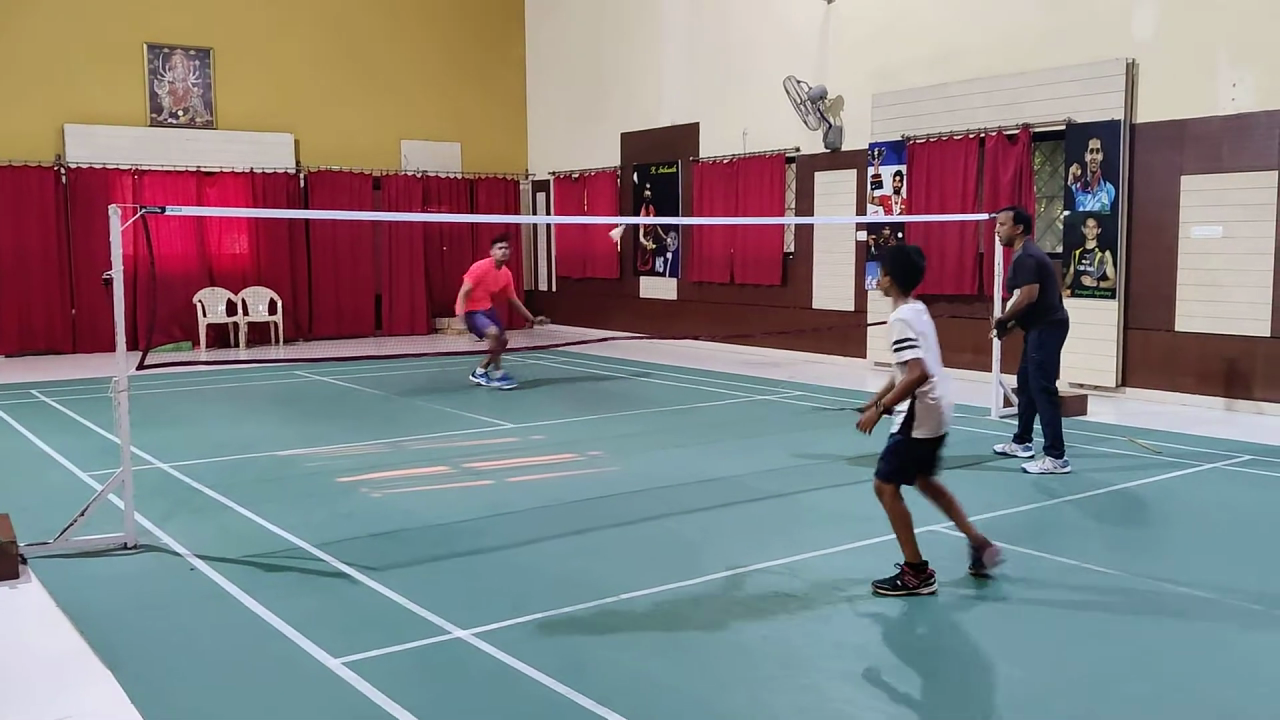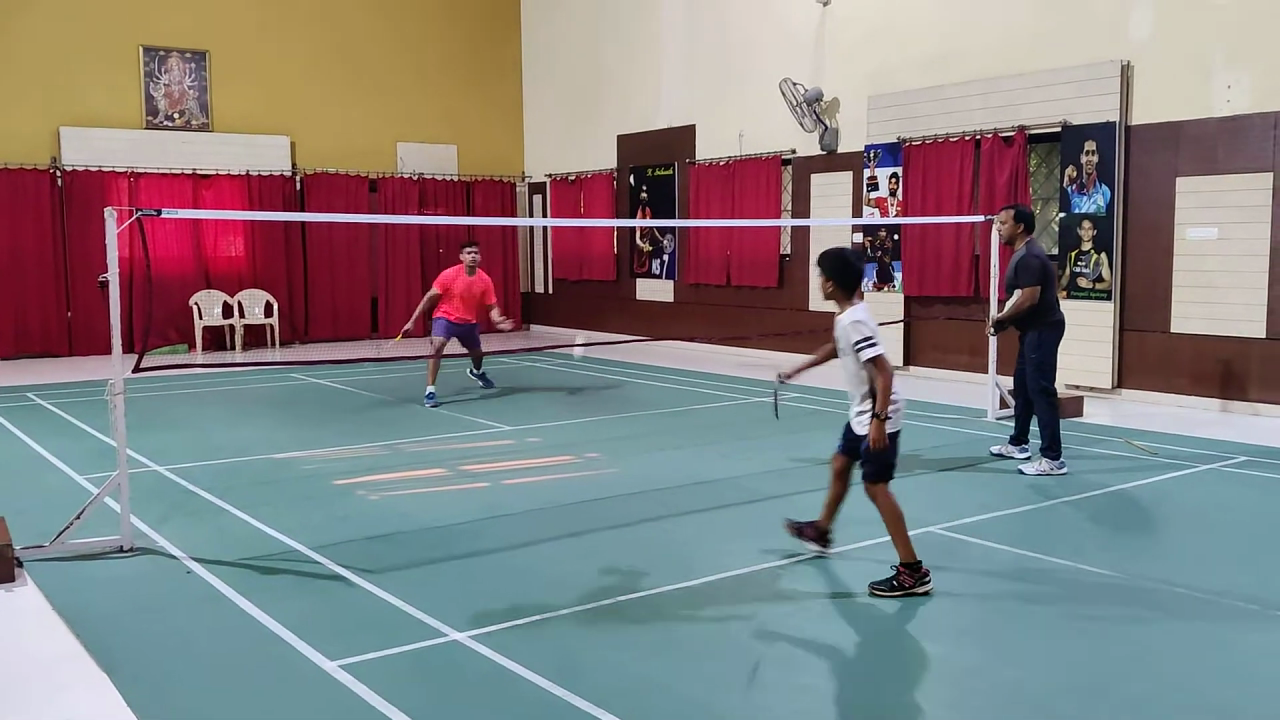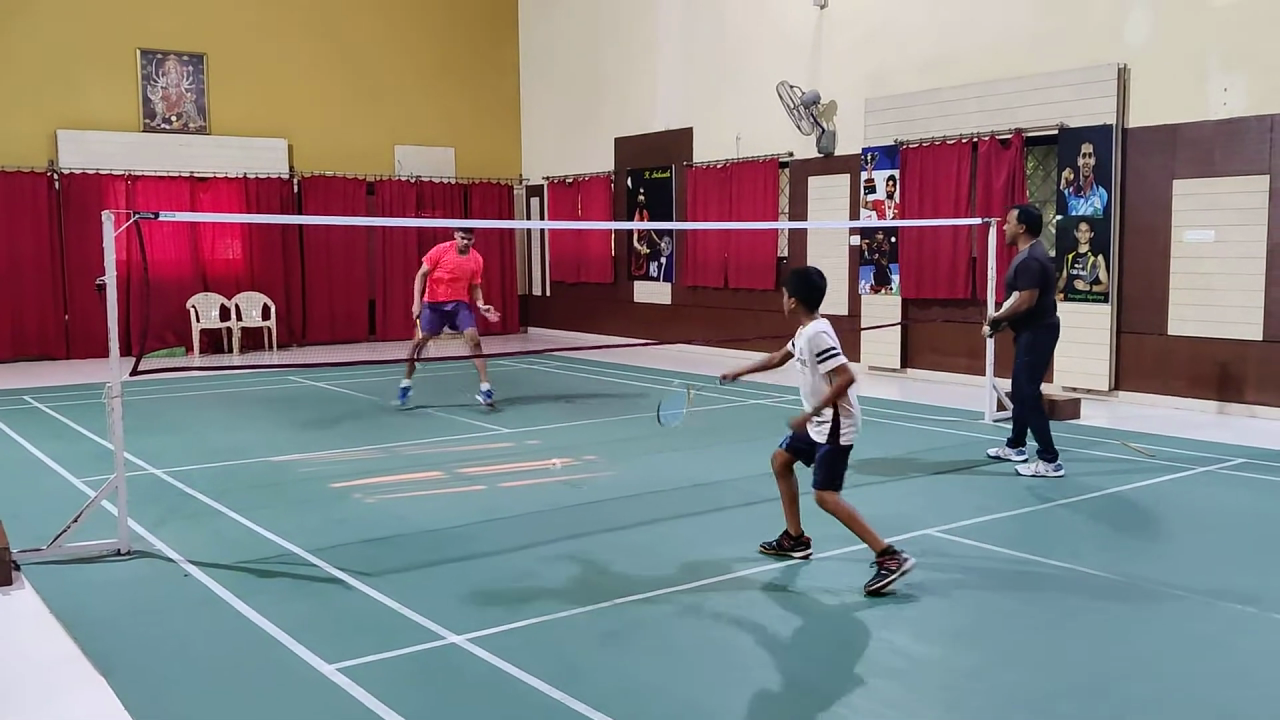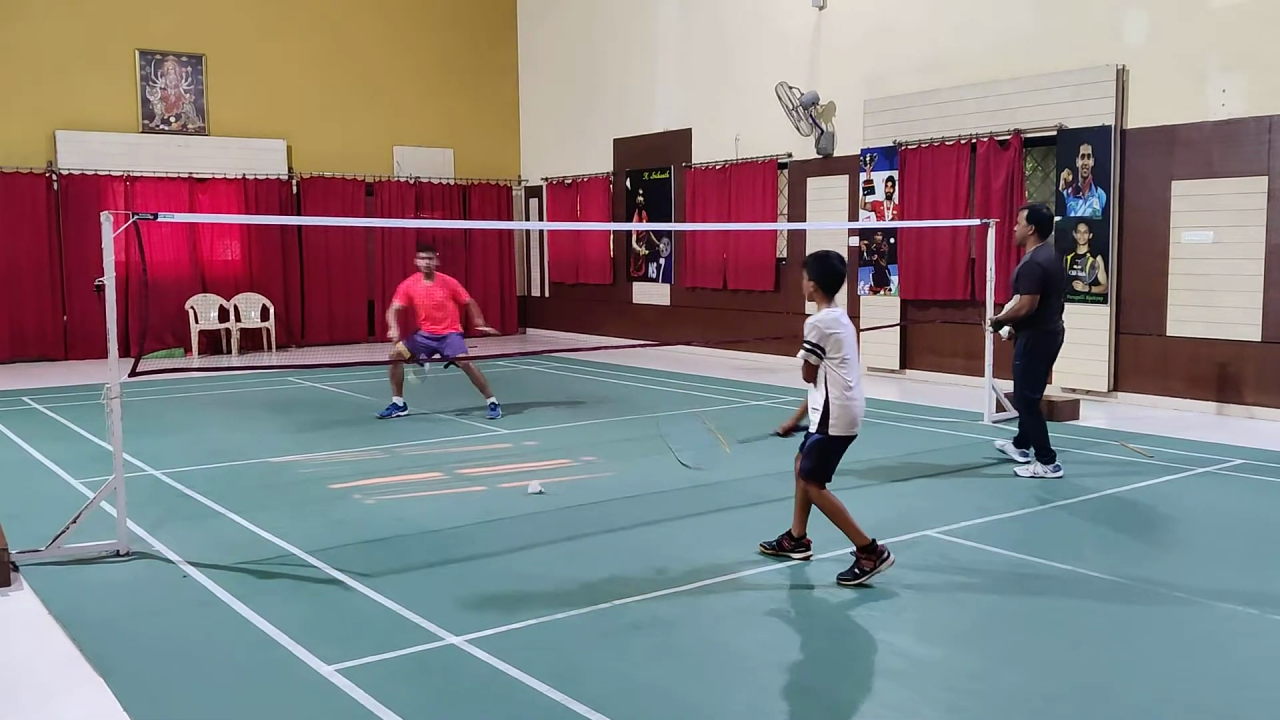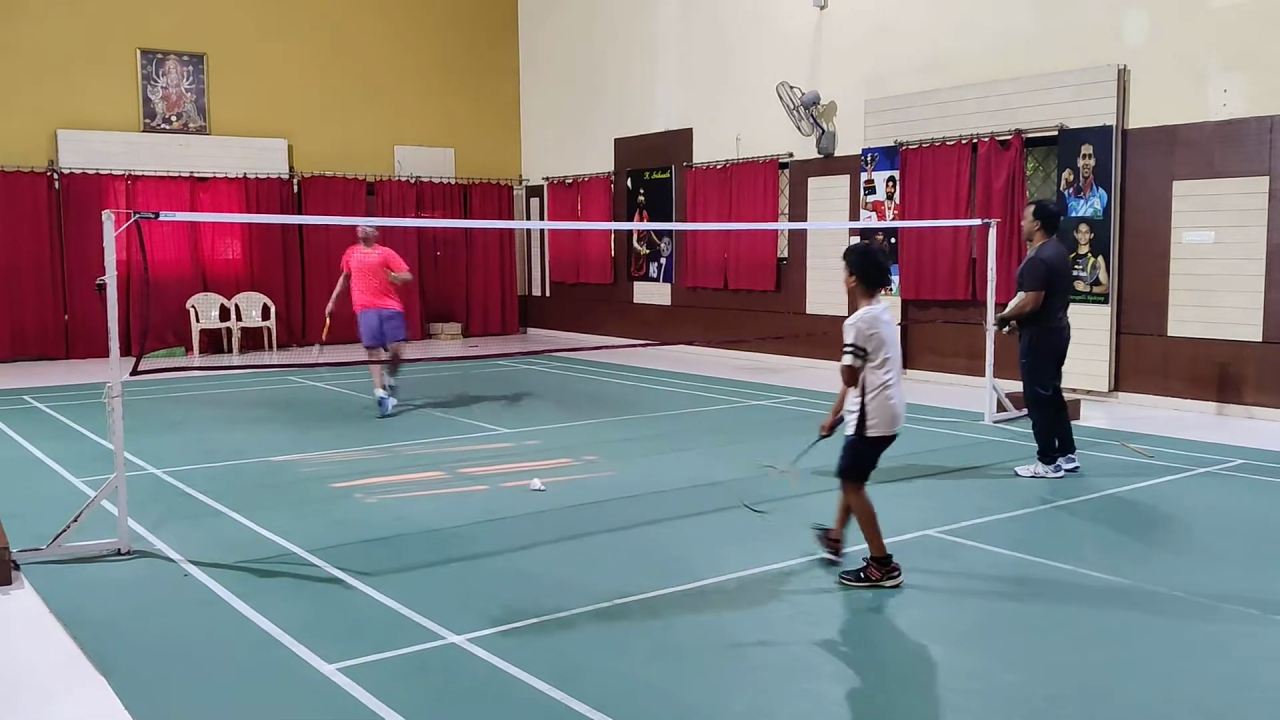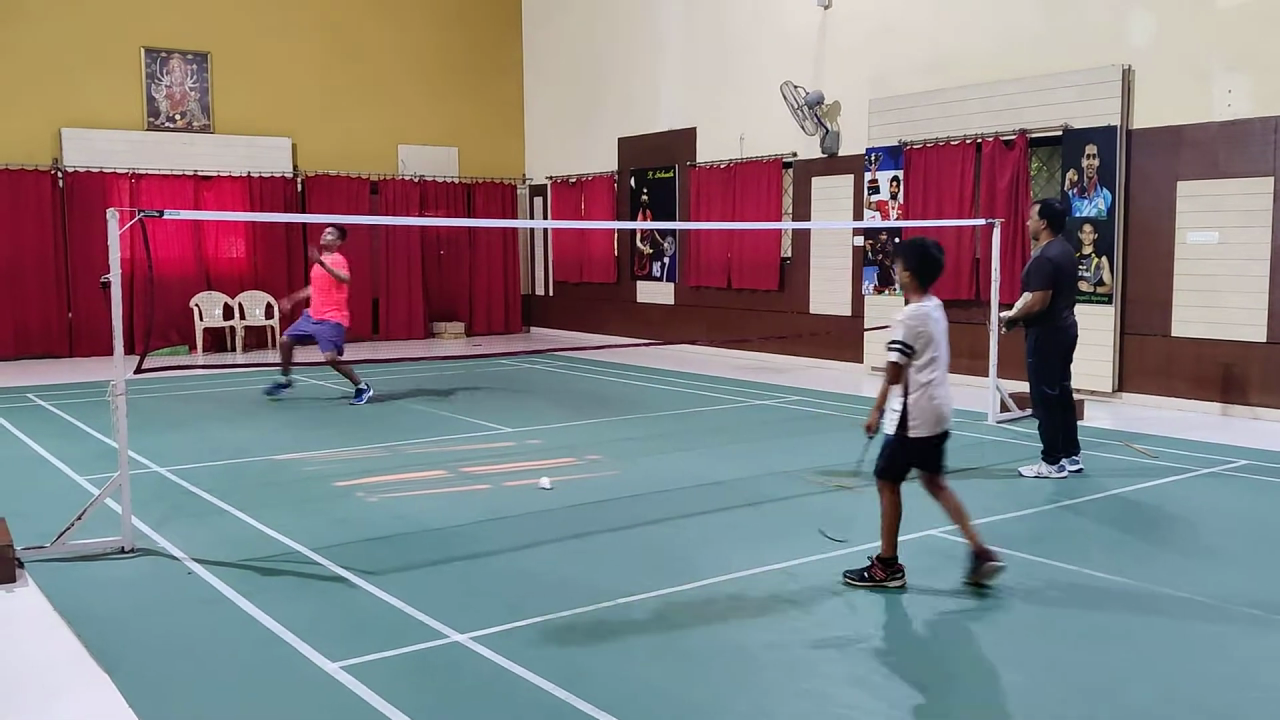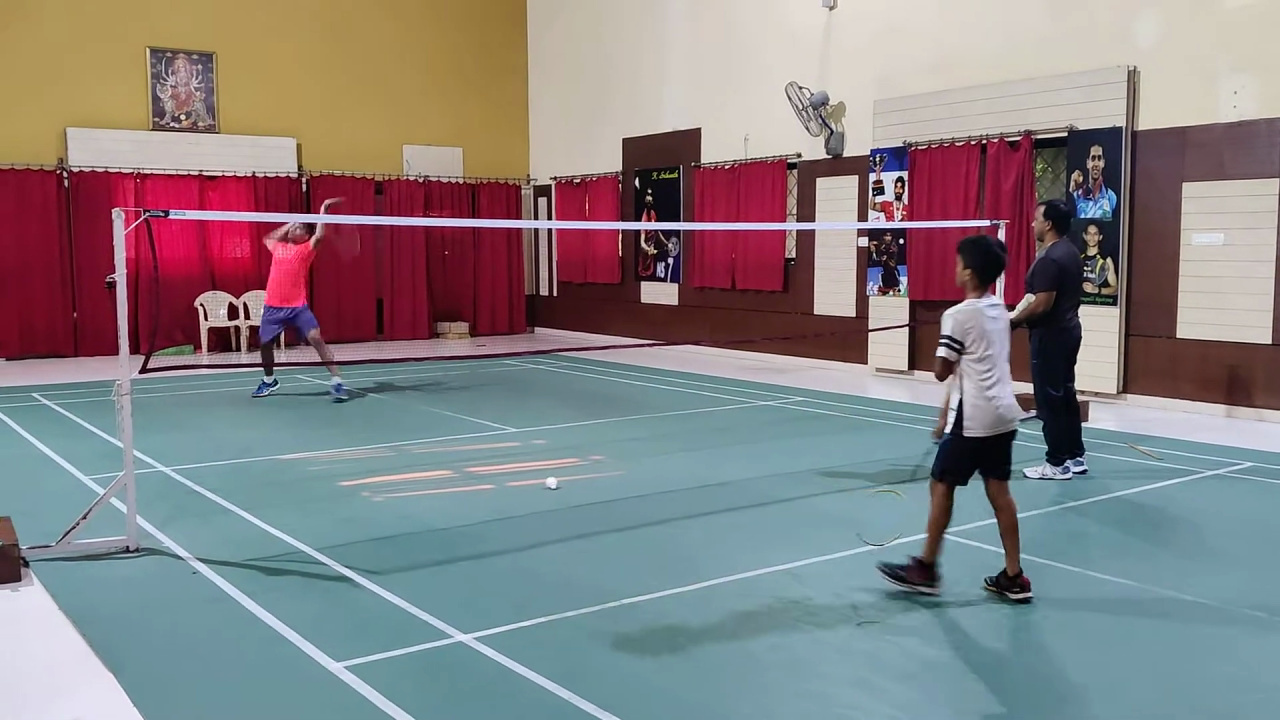
dt=0.3s
person 1, frame 1
left shoulder: (902, 320)
right shoulder: (917, 311)
left elbow: (916, 374)
left wrist: (877, 408)
right wrist: (881, 398)
left hip: (921, 416)
right hip: (931, 413)
left knee: (885, 486)
right knee: (925, 481)
left ankle: (916, 571)
right ankle: (980, 546)
person 1, frame 2
left shoulder: (853, 321)
right shoulder: (851, 314)
left elbow: (884, 370)
right elbow: (836, 349)
left wrist: (878, 418)
right wrist: (798, 370)
left hip: (876, 415)
right hip: (862, 411)
left knee: (876, 487)
right knee: (840, 466)
left ankle: (912, 572)
right ankle: (821, 530)
person 1, frame 3
left shoulder: (816, 336)
right shoulder: (806, 332)
left elbow: (846, 377)
right elbow: (780, 357)
left wrist: (811, 413)
right wrist: (740, 372)
left hip: (835, 425)
right hip: (821, 422)
left knee: (826, 496)
right knee: (781, 461)
left ankle: (890, 556)
right ankle: (795, 539)
person 1, frame 4
left shoulder: (817, 323)
right shoulder: (839, 319)
left elbow: (809, 375)
left wrist: (802, 358)
right wrist: (797, 418)
left hip: (834, 417)
right hip: (834, 412)
left knee: (813, 485)
right knee: (802, 468)
left ankle: (870, 551)
right ankle: (797, 539)
person 1, frame 5
left shoulder: (858, 323)
right shoulder: (883, 312)
left elbow: (848, 377)
right wrist: (836, 413)
left hip: (871, 416)
right hip: (889, 411)
left knee: (851, 484)
right knee: (854, 478)
left ankle: (882, 566)
right ankle: (837, 536)
person 1, frame 6
left shoulder: (908, 318)
right shoulder: (936, 308)
left elbow: (893, 375)
right wrist: (879, 409)
left hip: (914, 417)
right hip: (938, 412)
left knee: (887, 482)
right knee: (934, 481)
left ankle: (887, 566)
right ankle: (980, 553)
person 1, frame 7
left shoulder: (958, 316)
right shoulder: (1000, 309)
left elbow: (941, 371)
left wrist: (940, 363)
left hip: (973, 418)
right hip: (1004, 414)
left knee: (942, 485)
right knee: (998, 490)
left ankle: (925, 567)
right ankle: (1014, 577)
person 2, frame 1
left shoulder: (1026, 257)
right shoulder: (1025, 254)
left elbow: (1028, 298)
left wrist: (1002, 320)
right wrist: (1009, 324)
left hip: (1046, 329)
right hip: (1039, 328)
left knee: (1042, 389)
right knee: (1026, 384)
left ankle: (1055, 457)
right ankle: (1022, 442)
person 2, frame 2
left shoulder: (1029, 257)
right shoulder: (1022, 255)
left elbow: (1029, 299)
left wrist: (1000, 319)
right wrist: (1004, 321)
left hip: (1042, 331)
right hip: (1033, 331)
left knee: (1041, 391)
right knee: (1022, 386)
left ankle: (1052, 459)
right ankle: (1018, 443)
person 2, frame 3
left shoulder: (1030, 260)
right shoulder: (1030, 255)
left elbow: (1025, 302)
left wrist: (996, 318)
right wrist: (1003, 321)
left hip: (1036, 334)
right hip: (1032, 332)
left knee: (1028, 395)
right knee: (1021, 391)
left ankle: (1049, 460)
right ankle: (1015, 446)
person 2, frame 4
left shoulder: (1033, 263)
right shoulder: (1048, 256)
left elbow: (1026, 306)
left wrist: (998, 320)
right wrist: (1010, 321)
left hip: (1036, 337)
right hip: (1047, 333)
left knee: (1026, 398)
right knee: (1028, 394)
left ankle: (1047, 462)
right ankle: (1021, 446)
person 2, frame 5
left shoulder: (1038, 259)
right shoulder: (1058, 252)
left elbow: (1031, 302)
left wrist: (1004, 316)
right wrist: (1016, 318)
left hip: (1040, 335)
right hip: (1057, 330)
left knee: (1038, 398)
right knee: (1052, 394)
left ankle: (1048, 462)
right ankle: (1066, 454)
person 2, frame 6
left shoulder: (1045, 258)
right shoulder: (1065, 251)
left elbow: (1038, 302)
left wrist: (1012, 318)
right wrist: (1017, 315)
left hip: (1046, 335)
right hip: (1064, 330)
left knee: (1044, 399)
right knee: (1062, 394)
left ankle: (1052, 462)
right ankle: (1070, 455)
person 2, frame 7
left shoulder: (1050, 259)
right shoulder: (1070, 252)
left elbow: (1042, 304)
left wrist: (1015, 319)
right wrist: (1022, 314)
left hip: (1050, 336)
right hip: (1068, 330)
left knee: (1049, 400)
right knee: (1065, 396)
left ankle: (1057, 464)
right ankle: (1075, 456)
person 3, frame 1
left shoulder: (506, 274)
right shoulder: (480, 267)
left elbow: (513, 298)
right elbow: (464, 292)
left wrist: (531, 318)
right wrist: (462, 317)
left hip: (486, 309)
right hip: (470, 309)
left knee: (502, 341)
right knee: (494, 334)
left ankle: (479, 372)
right ankle: (497, 375)
person 3, frame 2
left shoulder: (485, 281)
right shoulder: (449, 275)
left elbow: (492, 308)
right elbow: (429, 298)
left wrist: (498, 321)
right wrist: (412, 321)
left hip: (468, 322)
right hip: (444, 317)
left knee: (477, 353)
right knee: (437, 345)
left ankle: (476, 372)
right ankle: (430, 391)
person 3, frame 3
left shoulder: (476, 259)
right shoulder: (439, 250)
left elbow: (476, 287)
right elbow: (421, 274)
left wrist: (481, 305)
right wrist: (417, 302)
left hip: (460, 304)
right hip: (434, 303)
left knee: (473, 338)
right knee: (420, 341)
left ankle: (485, 388)
right ankle: (406, 385)
person 3, frame 4
left shoulder: (449, 282)
right shoulder: (408, 285)
left elbow: (469, 303)
right elbow: (393, 310)
left wrist: (480, 324)
right wrist: (394, 328)
left hip: (450, 333)
right hip: (424, 334)
left knee: (464, 362)
right knee: (397, 354)
left ankle: (492, 401)
right ankle: (398, 403)
person 3, frame 5
left shoulder: (387, 253)
right shoulder: (350, 254)
left elbow: (407, 276)
right elbow: (344, 277)
left wrist: (399, 277)
right wrist: (332, 301)
left hip: (390, 308)
right hip: (366, 309)
left knee: (396, 351)
right knee: (373, 350)
left ankle: (390, 381)
right ankle: (381, 394)
person 3, frame 6
left shoulder: (337, 260)
right shoulder: (319, 260)
left elbow: (345, 279)
left wrist: (323, 264)
right wrist: (293, 298)
left hip: (332, 318)
right hip: (313, 315)
left knee: (331, 358)
right knee: (285, 341)
left ankle: (362, 387)
right ankle: (284, 381)
person 3, frame 7
left shoulder: (306, 249)
right shoulder: (278, 246)
left elbow: (319, 236)
right elbow: (269, 239)
left wrist: (324, 208)
right wrist: (287, 226)
left hip: (297, 306)
right hip: (273, 307)
left knee: (316, 339)
right knee: (265, 344)
left ankle: (336, 381)
right ankle: (269, 380)
